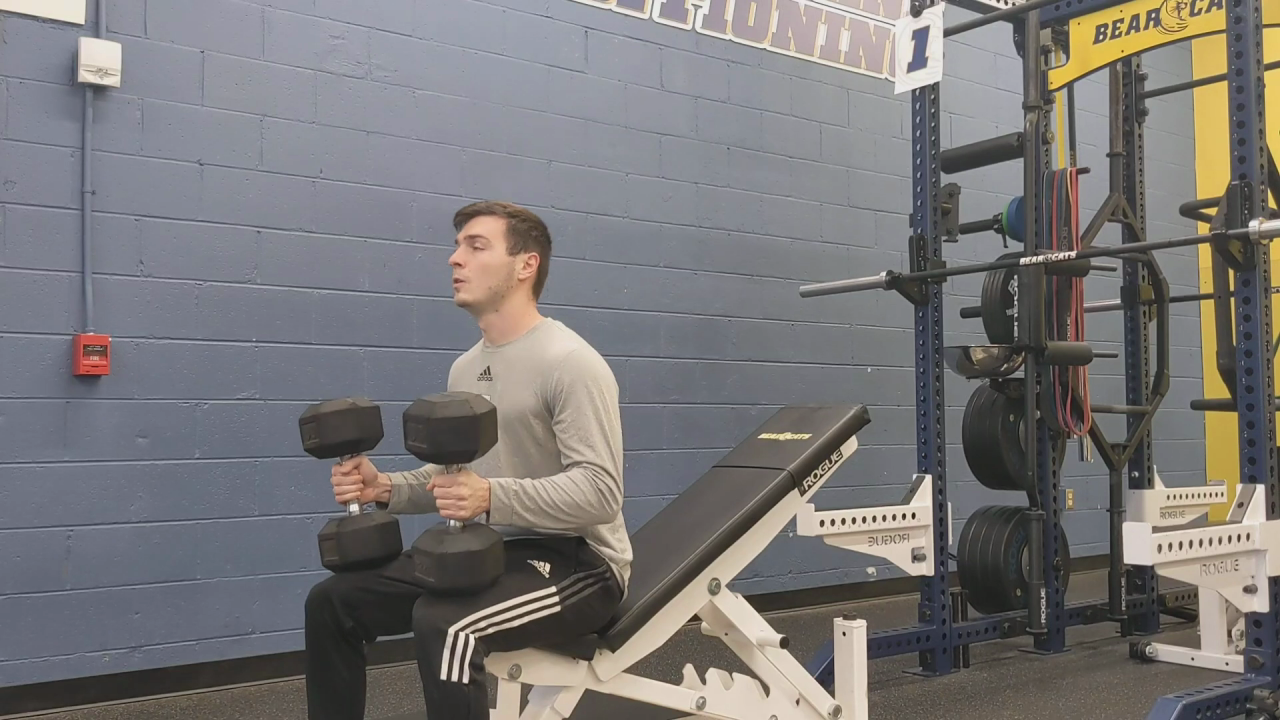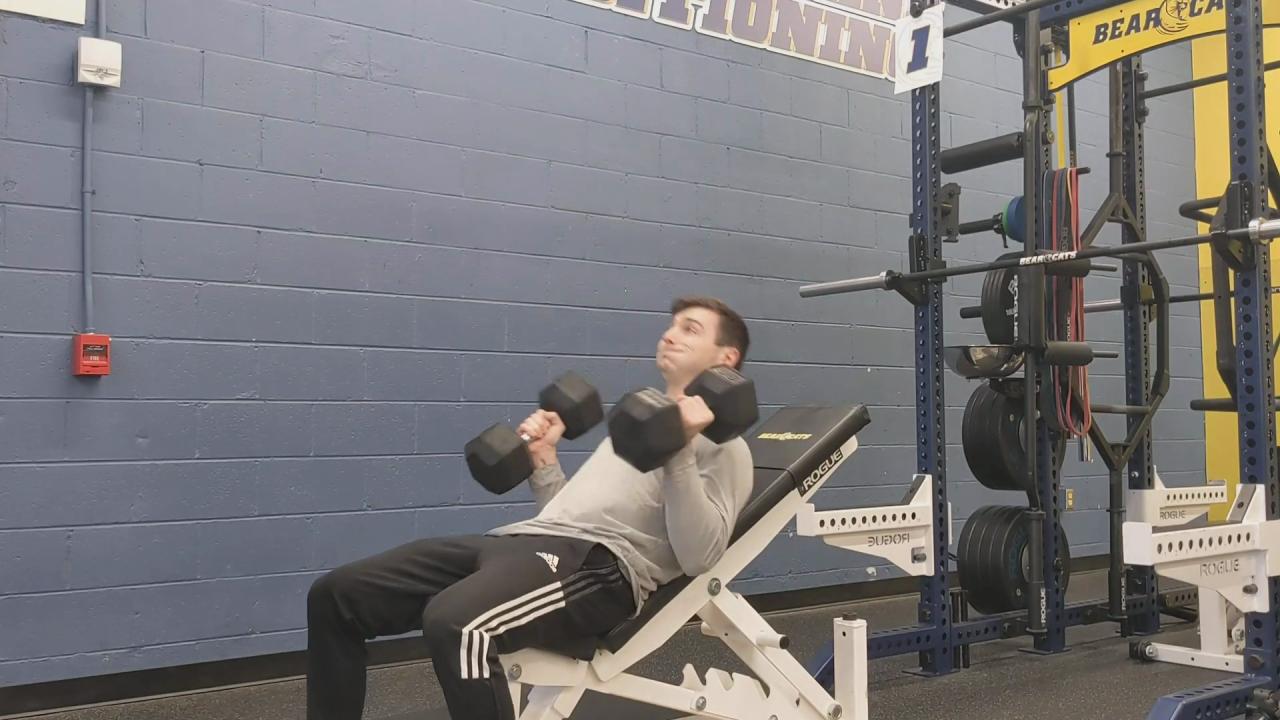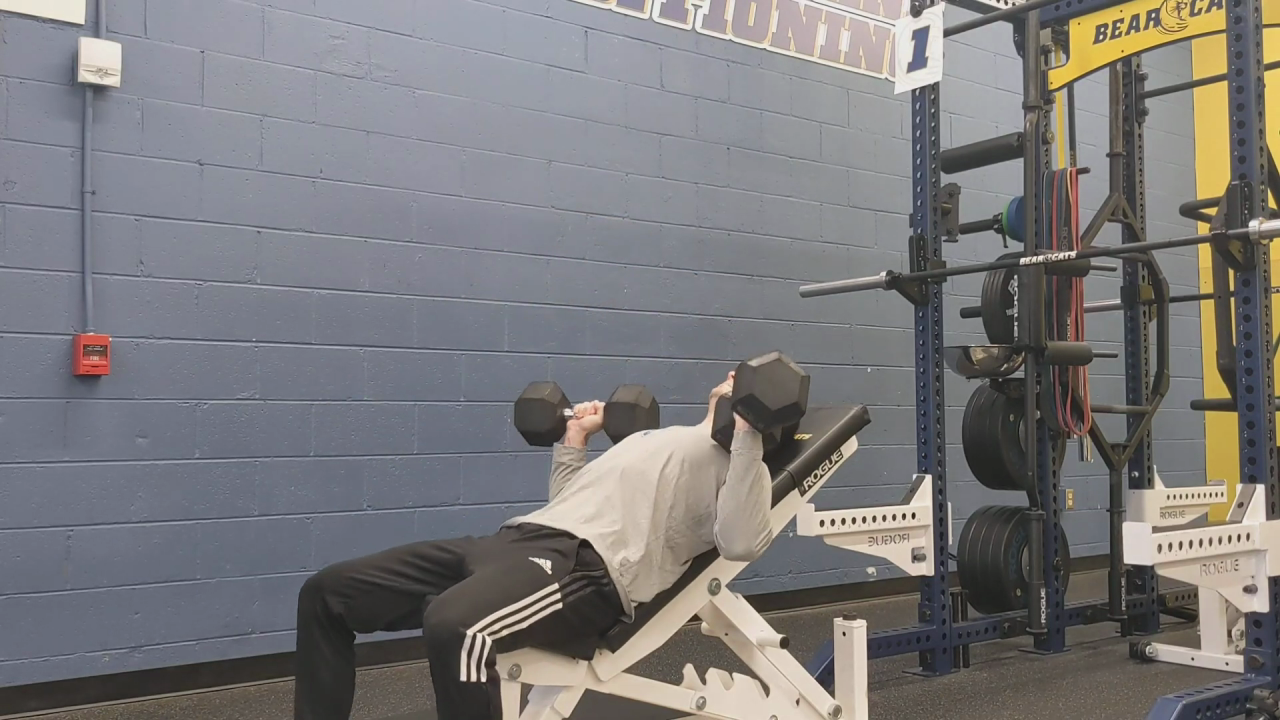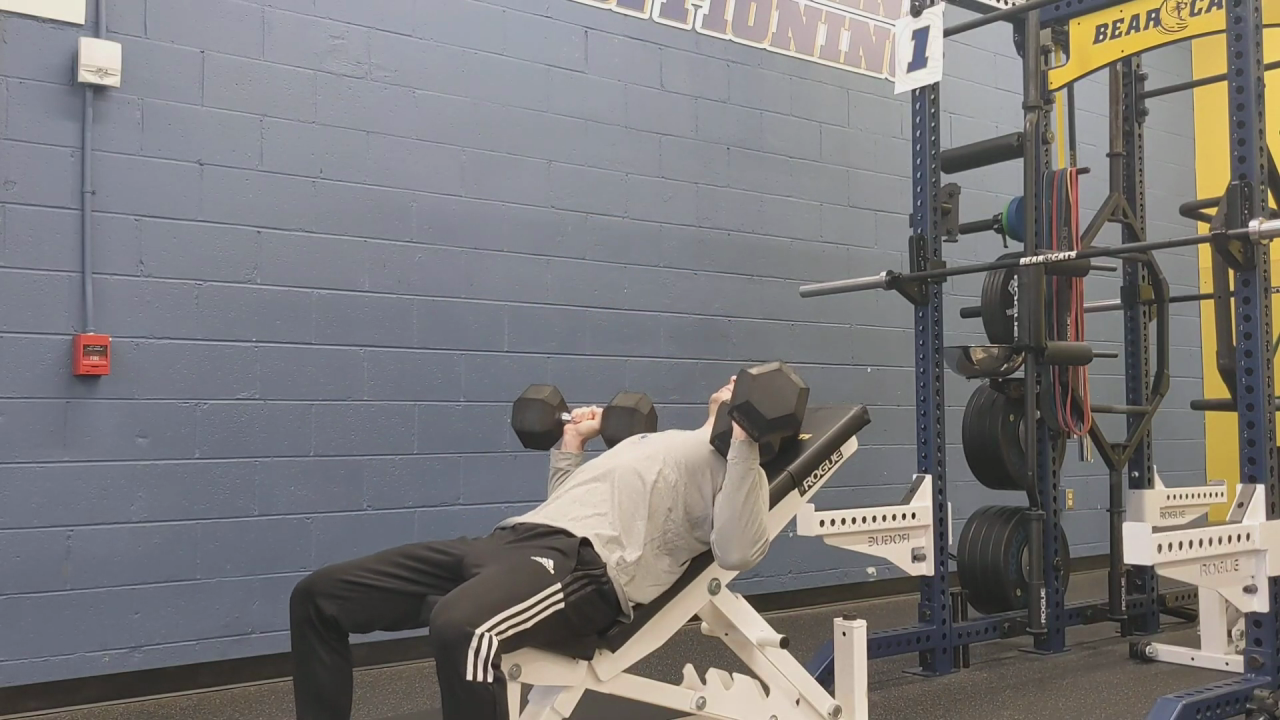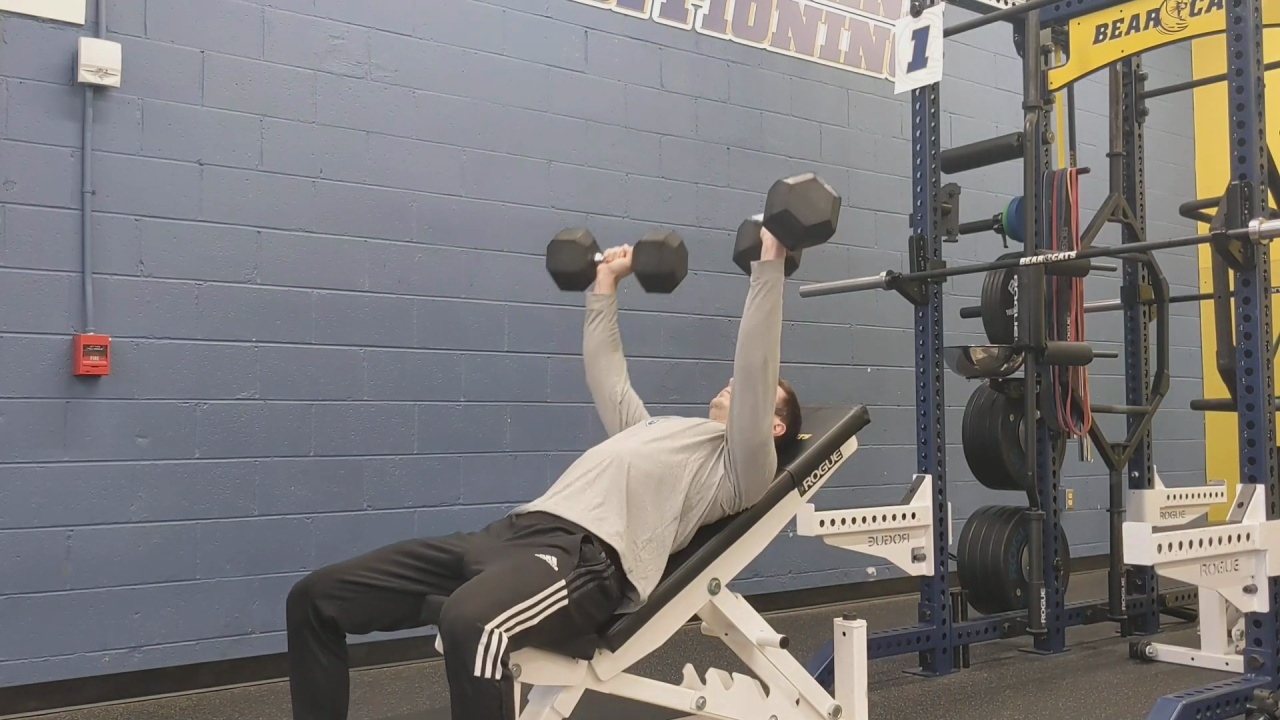
dt=1s
person 1, frame 1
left shoulder: (569, 363)
right shoulder: (466, 369)
left elbow: (600, 494)
right elbow: (457, 476)
left wrist: (492, 497)
right wrist: (385, 487)
left hip: (576, 560)
left knee: (444, 623)
right knee: (333, 602)
person 1, frame 2
left shoulder: (720, 447)
left elbow: (695, 557)
left wrist: (682, 451)
right wrist: (542, 458)
left hip: (596, 566)
right hip: (519, 541)
left knee: (453, 625)
right knee: (336, 594)
person 1, frame 3
left shoulder: (737, 461)
right shoulder: (658, 438)
left elbow: (742, 542)
left wrist: (747, 432)
right wrist: (574, 437)
left hip: (584, 564)
right hip: (516, 539)
left knee: (455, 628)
right knee: (328, 592)
person 1, frame 4
left shoulder: (735, 462)
right shoulder: (658, 441)
left elbow: (737, 551)
left wrist: (743, 439)
right wrist: (572, 441)
left hip: (582, 564)
right hip: (513, 539)
left knee: (461, 630)
right knee: (318, 596)
person 1, frame 5
left shoulder: (739, 465)
right shoulder: (659, 428)
left elbow: (755, 367)
right elbow: (605, 372)
left wrist: (768, 261)
right wrist: (606, 282)
left hip: (585, 557)
right hip: (512, 533)
left knee: (471, 626)
right knee: (315, 598)
